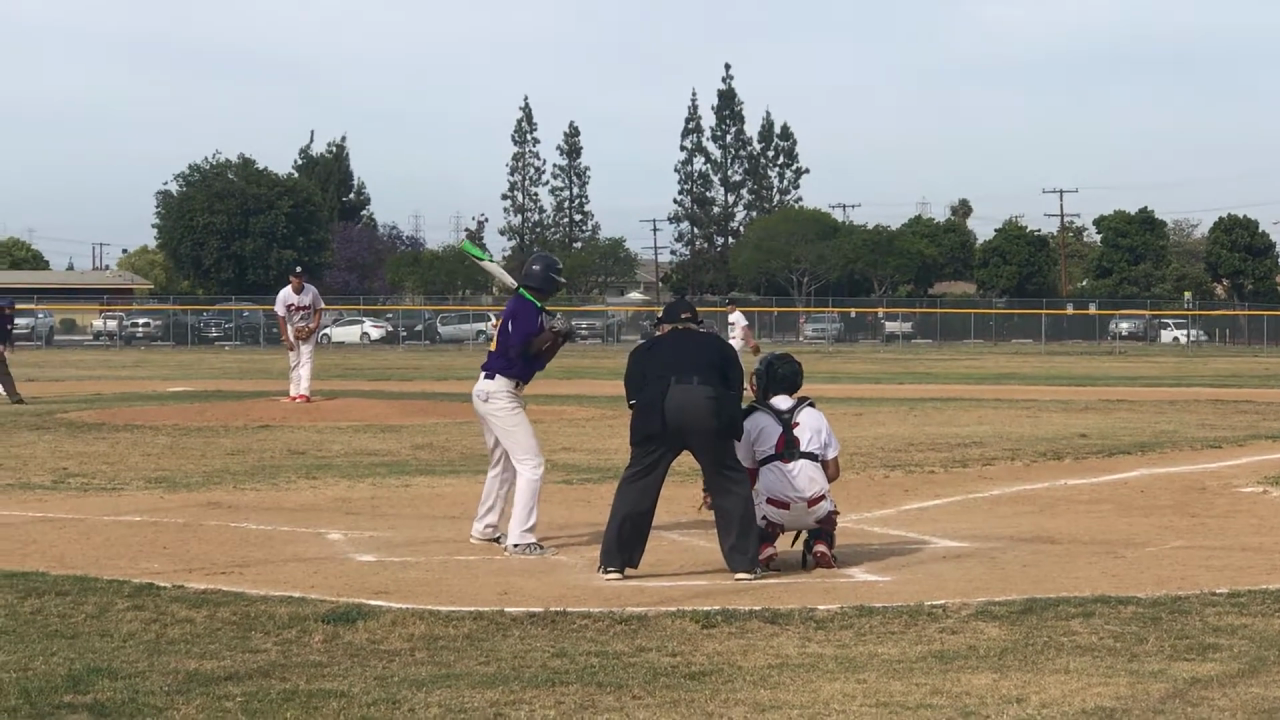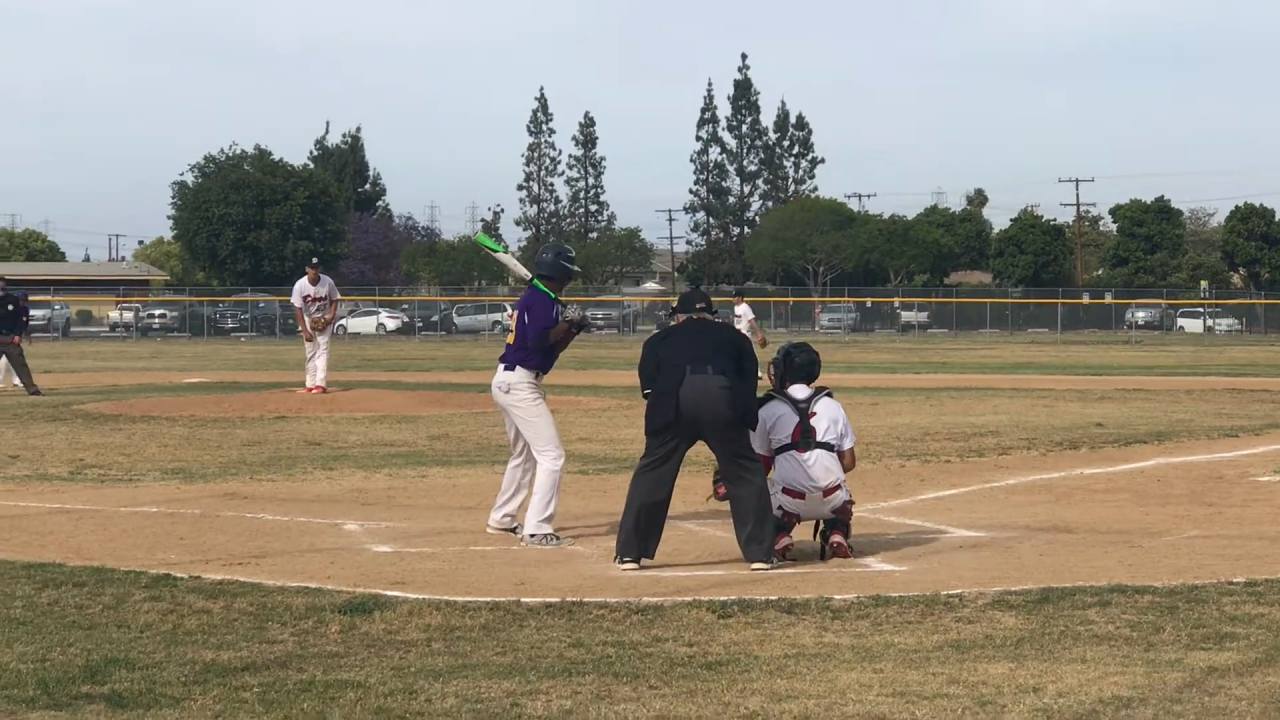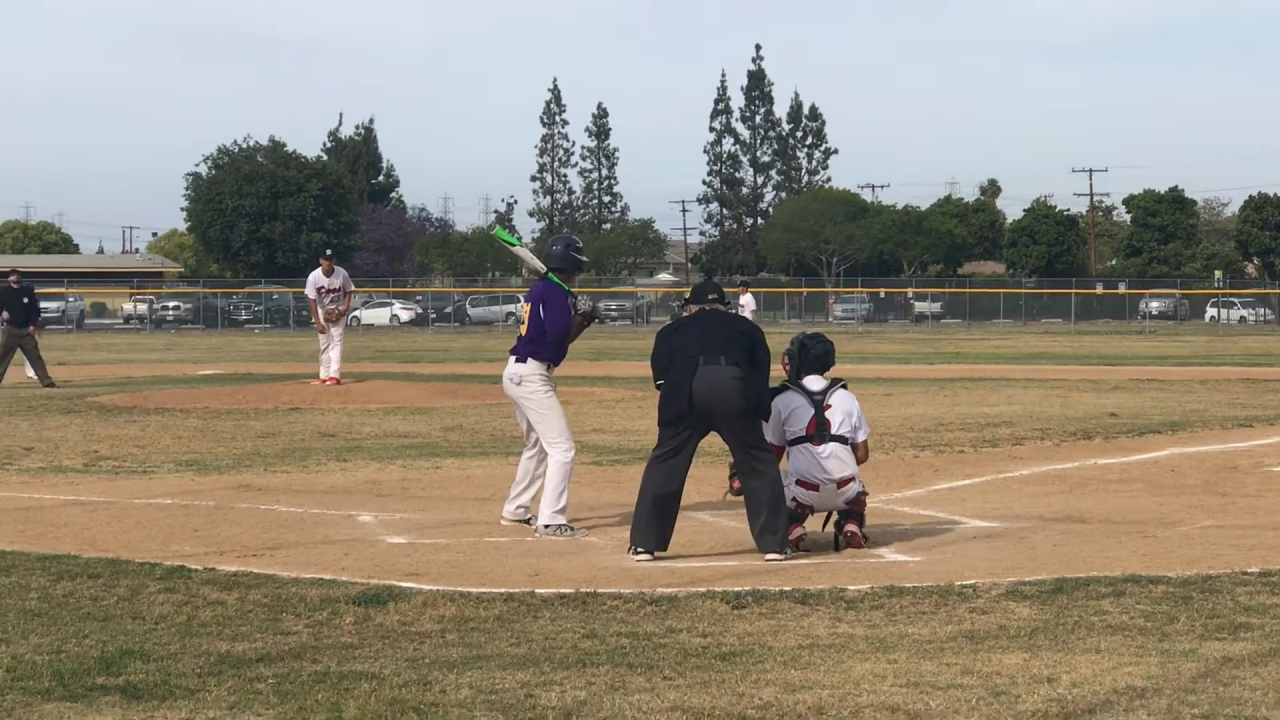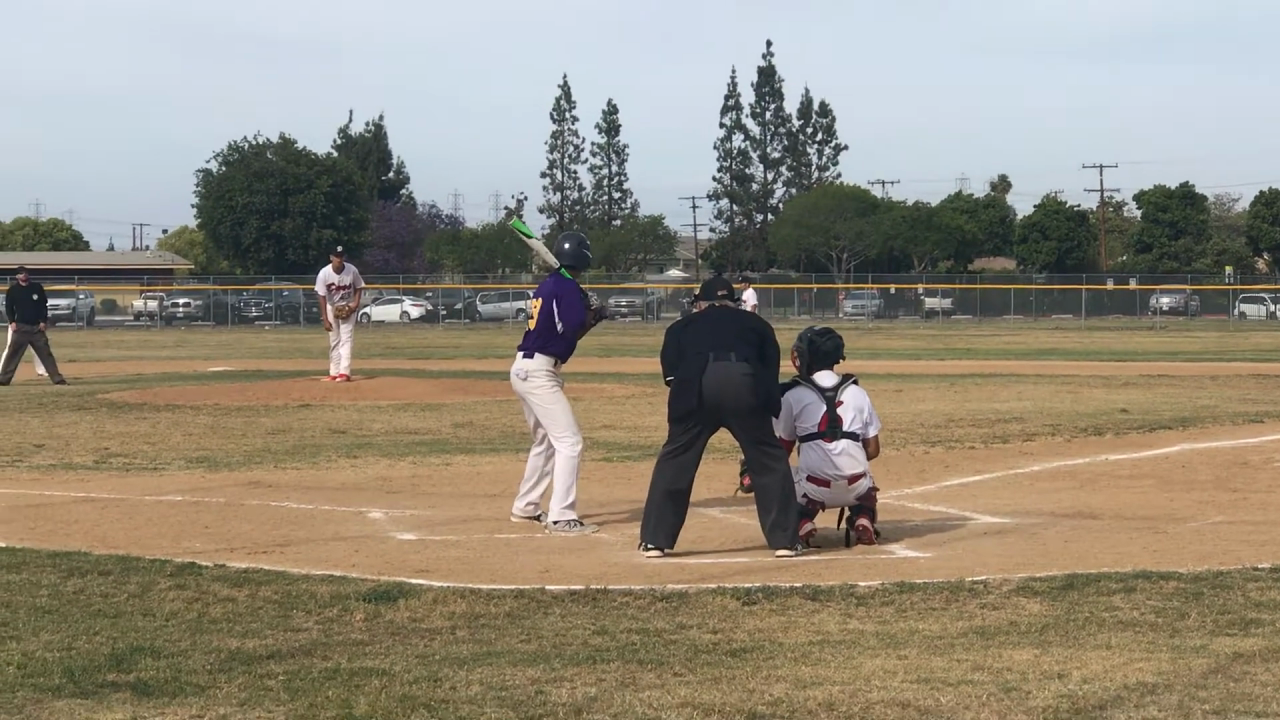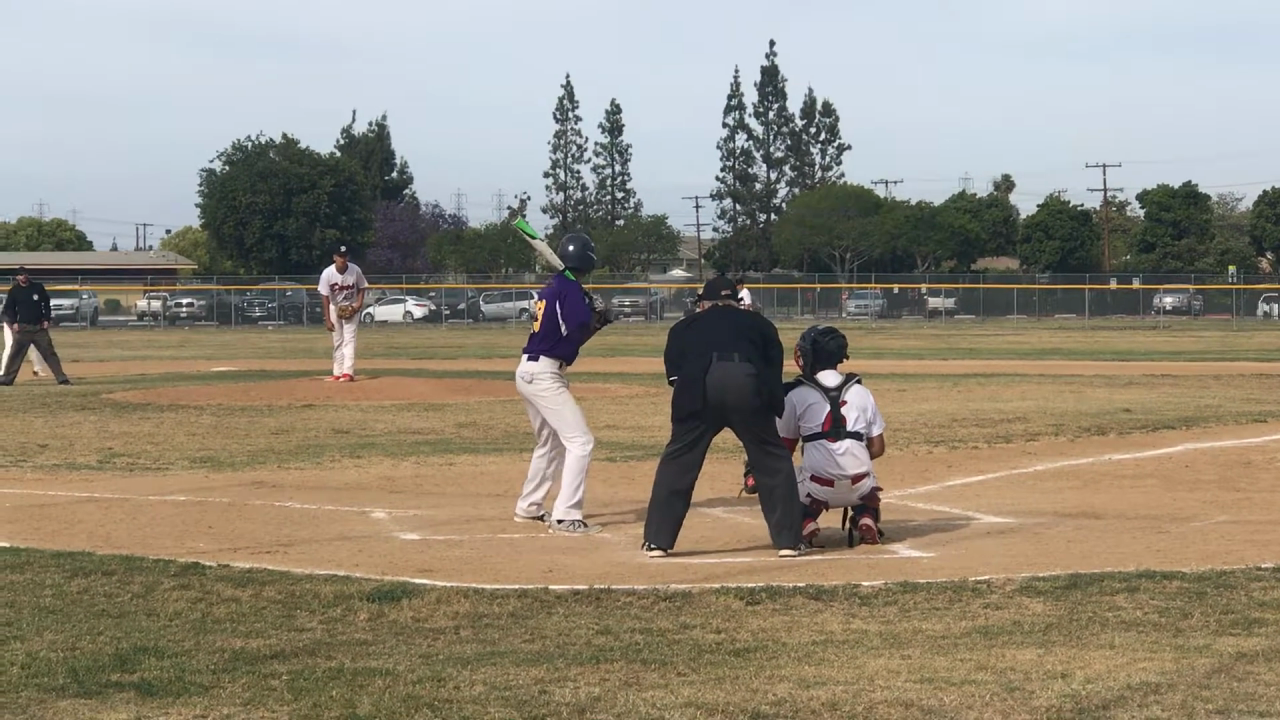
dt=0.2s
person 1, frame 1
left shoulder: (520, 306)
right shoulder: (527, 308)
left elbow: (537, 361)
right elbow: (520, 348)
left wrist: (559, 339)
right wrist: (551, 332)
left hip: (490, 390)
right hip: (499, 393)
left knee: (503, 464)
right knee: (531, 465)
left ankle: (484, 529)
right ankle: (520, 540)
person 1, frame 2
left shoulder: (533, 297)
right shoulder: (542, 299)
left elbow: (551, 348)
right elbow: (538, 341)
left wrist: (573, 329)
right wrist: (567, 322)
left hip: (509, 381)
right hip: (520, 384)
left knee: (525, 454)
right knee: (551, 455)
left ankle: (501, 519)
right ankle: (537, 530)
person 1, frame 3
left shoulder: (539, 289)
right shoulder: (556, 292)
right elbow: (559, 336)
left wrist: (584, 321)
right wrist: (582, 314)
left hip: (519, 373)
right hip: (531, 376)
left knee: (538, 445)
right knee: (561, 447)
left ankle: (515, 510)
right ankle: (551, 521)
person 1, frame 4
left shoulder: (546, 286)
right shoulder: (568, 287)
right elbow: (573, 329)
left wrist: (592, 319)
right wrist: (592, 312)
left hip: (526, 368)
right hip: (538, 372)
left knee: (546, 441)
right knee: (569, 441)
left ankle: (525, 507)
right ankle: (561, 517)
person 1, frame 5
left shoulder: (553, 287)
right shoulder: (571, 289)
right elbow: (576, 331)
left wrist: (599, 322)
right wrist: (596, 313)
left hip: (531, 371)
right hip: (544, 375)
left knee: (550, 443)
right knee: (580, 442)
left ankle: (529, 507)
right ankle: (565, 517)
person 2, frame 1
left shoulder: (644, 349)
right shoulder: (719, 345)
left elbow: (636, 401)
right elbow: (734, 394)
left wrist: (648, 444)
right wrist: (720, 442)
left hip: (658, 408)
right hip: (708, 405)
left knee: (637, 482)
right knee: (731, 482)
left ankle: (613, 563)
right ankle: (744, 564)
person 2, frame 2
left shoulder: (658, 339)
right shoulder: (734, 336)
left elbow: (650, 390)
right elbow: (749, 383)
left wrist: (662, 428)
right wrist: (736, 428)
left hip: (674, 399)
right hip: (723, 396)
left knee: (651, 472)
right knee: (747, 472)
left ankle: (630, 553)
right ankle: (760, 553)
person 2, frame 3
left shoulder: (671, 330)
right shoulder: (746, 327)
left elbow: (662, 379)
right elbow: (761, 373)
left wrist: (675, 414)
right wrist: (751, 414)
left hip: (687, 391)
right hip: (735, 386)
left knee: (664, 463)
right knee: (760, 463)
left ankle: (643, 544)
right ankle: (774, 544)
person 2, frame 4
left shoulder: (680, 327)
right shoulder: (756, 323)
left elbow: (671, 373)
right elbow: (771, 367)
left wrist: (686, 406)
right wrist: (767, 403)
left hip: (696, 387)
right hip: (745, 384)
left knee: (674, 460)
right knee: (770, 460)
left ankle: (654, 540)
right ankle: (784, 540)
person 2, frame 5
left shoulder: (684, 326)
right shoulder: (759, 323)
left elbow: (674, 373)
right elbow: (774, 367)
right wrist: (770, 403)
left hip: (699, 387)
right hip: (748, 384)
left knee: (677, 460)
right knee: (774, 460)
left ankle: (657, 541)
right ankle: (788, 540)
person 3, frame 1
left shoulder: (752, 421)
right shoulder: (816, 415)
right elbow: (833, 472)
left hip: (774, 512)
right hip: (816, 511)
left ankle: (763, 547)
right ankle: (821, 546)
person 3, frame 2
left shoulder: (768, 409)
right shoulder: (833, 405)
left elbow: (761, 466)
right elbow: (848, 463)
left hip: (790, 503)
right hip: (832, 501)
left ankle: (779, 537)
right ankle: (837, 536)
person 3, frame 3
left shoulder: (783, 400)
right shoulder: (847, 397)
left elbow: (772, 455)
right elbow: (862, 455)
left hip: (804, 494)
right hip: (845, 492)
left ankle: (792, 527)
right ankle: (852, 526)
person 3, frame 4
left shoulder: (794, 395)
right shoulder: (858, 392)
left elbow: (782, 451)
right elbow: (872, 450)
left hip: (815, 489)
right hip: (856, 489)
left ankle: (802, 523)
right ankle: (862, 520)
person 3, frame 5
left shoulder: (797, 395)
right shoulder: (861, 392)
left elbow: (784, 449)
right elbow: (877, 448)
left hip: (818, 489)
right hip: (859, 488)
left ankle: (805, 522)
right ankle: (867, 521)
